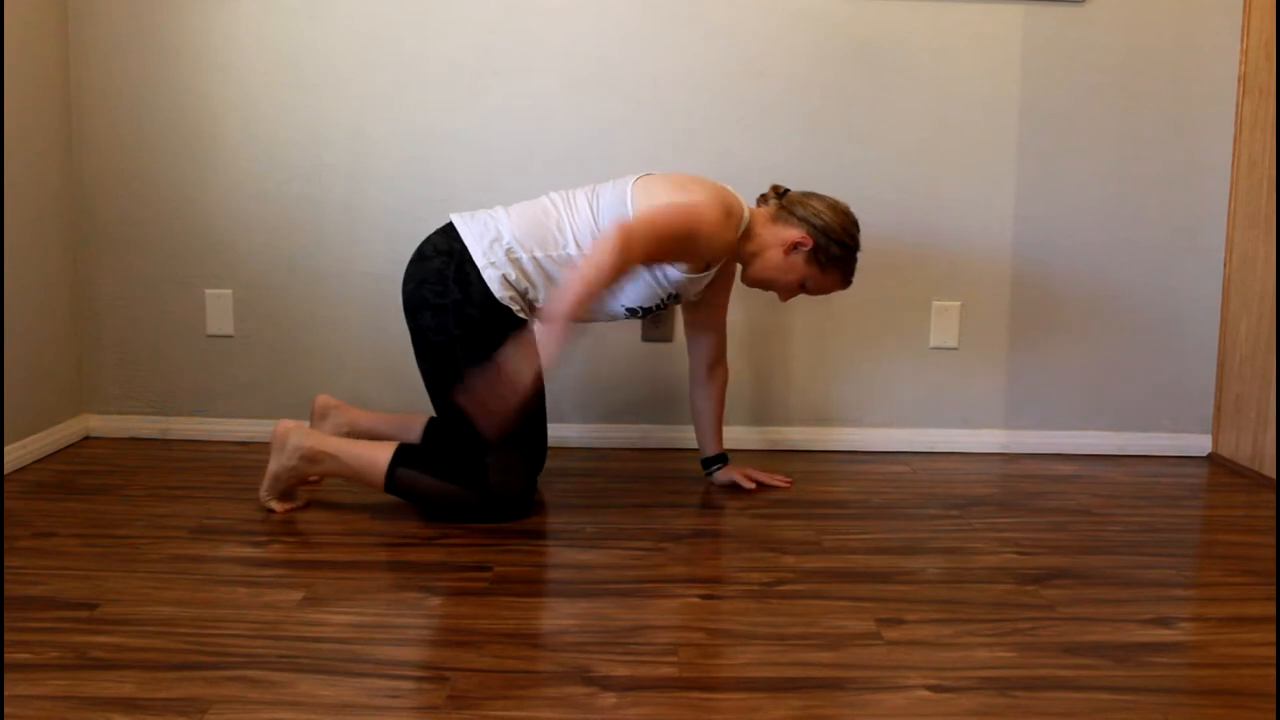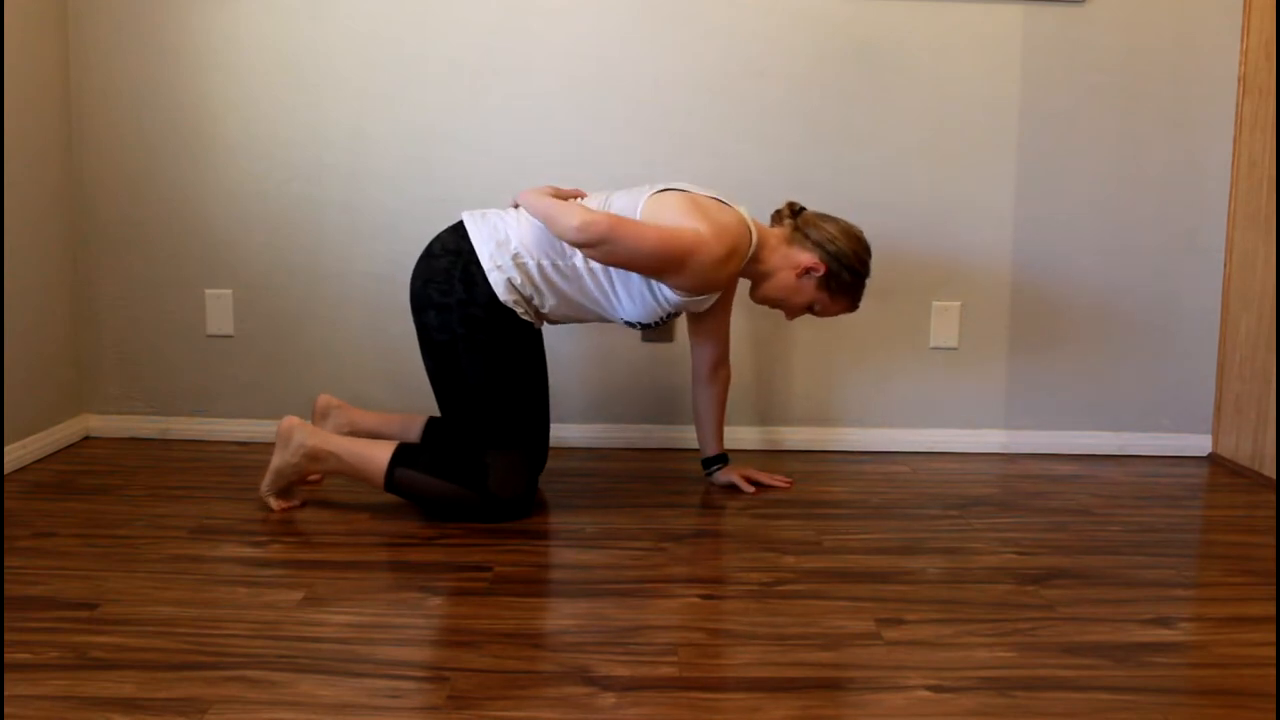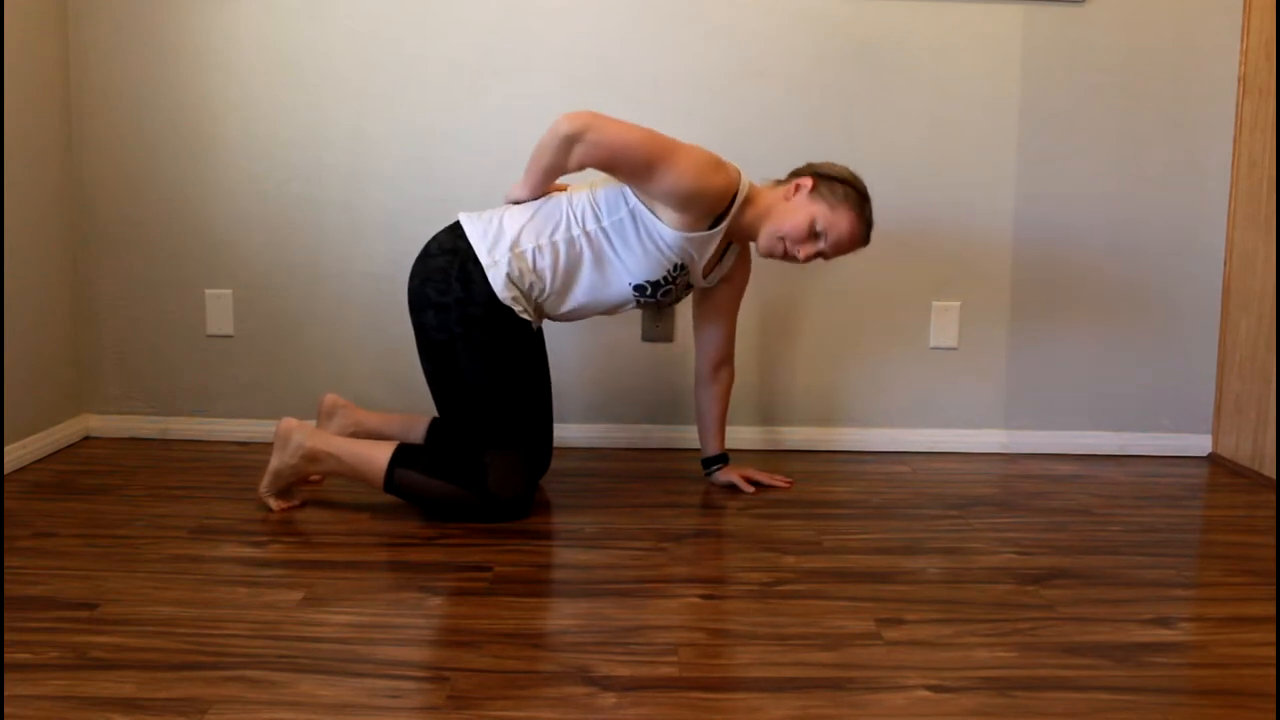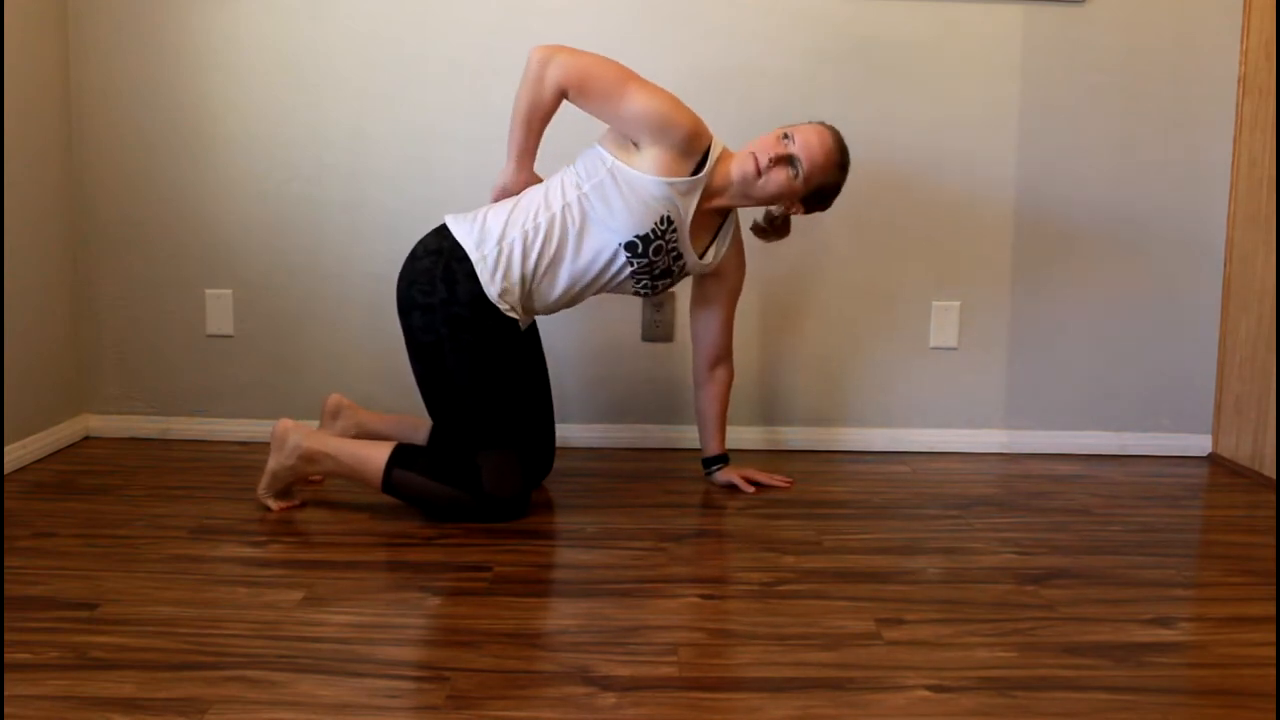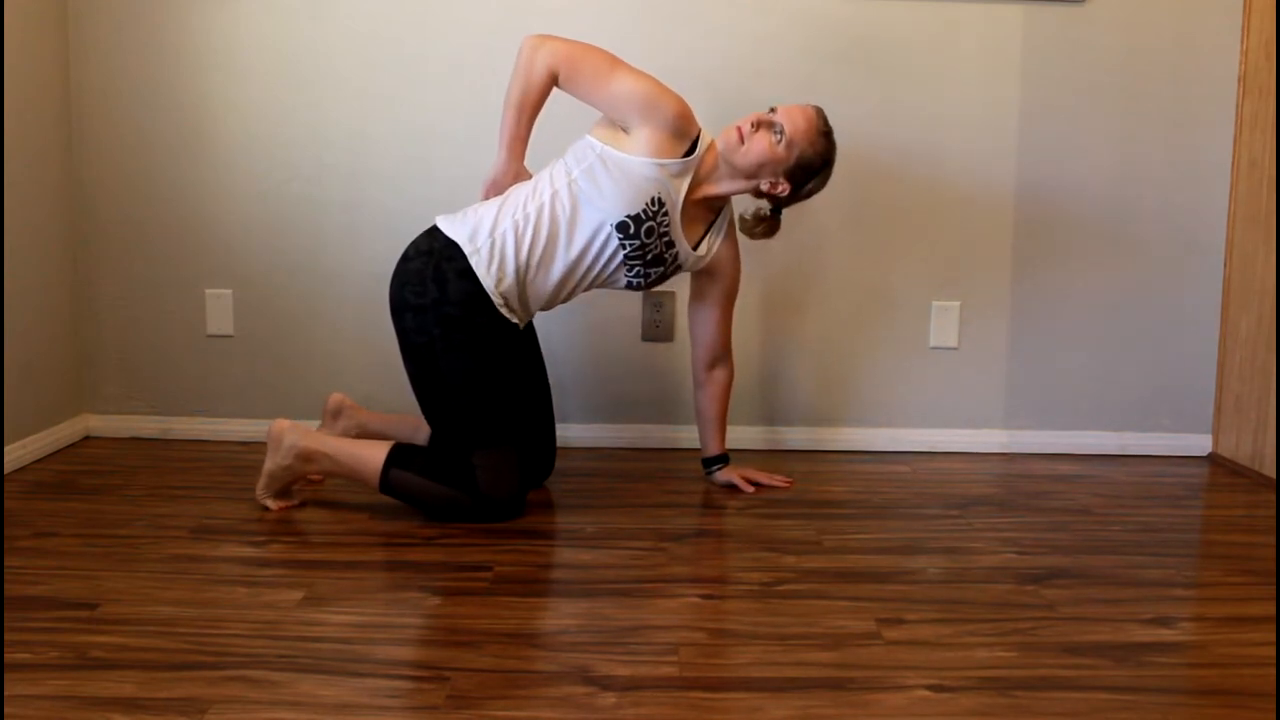
dt=1s
person 1, frame 1
left shoulder: (720, 255)
right shoulder: (715, 223)
left elbow: (707, 362)
right elbow: (614, 249)
left wrist: (716, 461)
right wrist: (534, 354)
left hip: (485, 284)
right hip: (462, 284)
left knee: (517, 455)
right knee: (502, 490)
left ankle: (347, 422)
right ankle: (312, 452)
person 1, frame 2
left shoulder: (724, 262)
right shoulder: (714, 250)
left elbow: (710, 362)
right elbow: (591, 229)
left wrist: (717, 460)
right wrist: (536, 199)
left hip: (496, 288)
right hip: (467, 282)
left knee: (518, 455)
right knee: (503, 490)
left ankle: (346, 420)
right ankle: (314, 445)
person 1, frame 3
left shoulder: (732, 261)
right shoulder: (706, 187)
left elbow: (714, 363)
right elbow: (578, 129)
left wrist: (716, 460)
right wrist: (529, 190)
left hip: (505, 302)
right hip: (465, 279)
left knee: (525, 460)
right knee: (502, 492)
left ankle: (352, 420)
right ankle: (313, 447)
person 1, frame 4
left shoulder: (723, 252)
right shoulder: (678, 139)
left elbow: (713, 360)
right elbow: (550, 62)
left wrist: (716, 459)
right wrist: (517, 171)
left hip: (499, 306)
right hip: (453, 280)
left knee: (530, 462)
right knee: (499, 493)
left ankle: (353, 421)
right ankle: (308, 448)
person 1, frame 5
left shoulder: (717, 248)
right shoulder: (666, 125)
left elbow: (712, 361)
right elbow: (541, 50)
left wrist: (716, 460)
right wrist: (507, 163)
left hip: (499, 307)
right hip: (448, 280)
left knee: (532, 465)
right knee: (495, 493)
left ankle: (352, 421)
right ankle: (305, 448)
